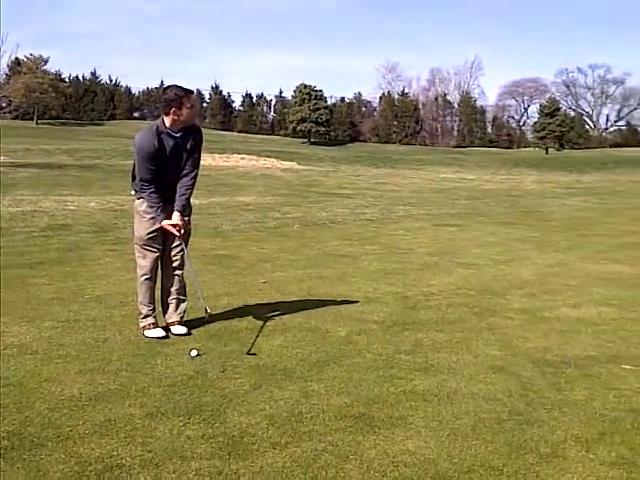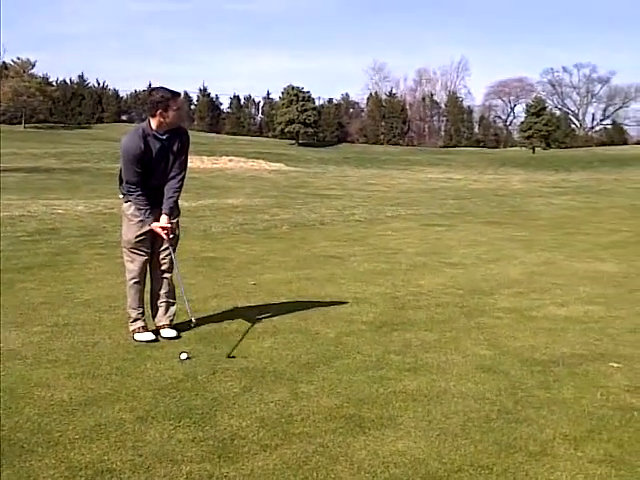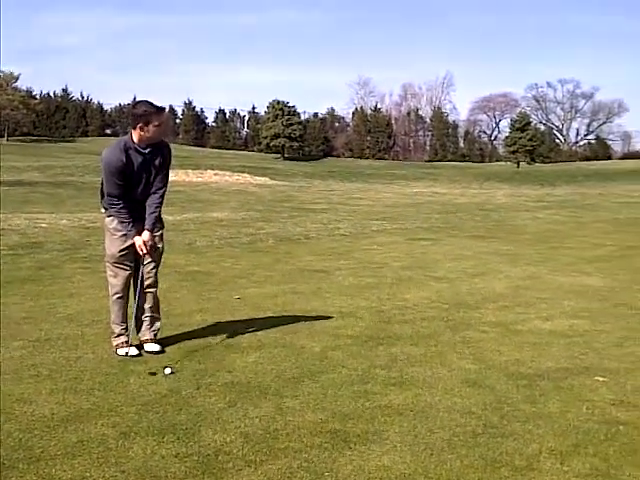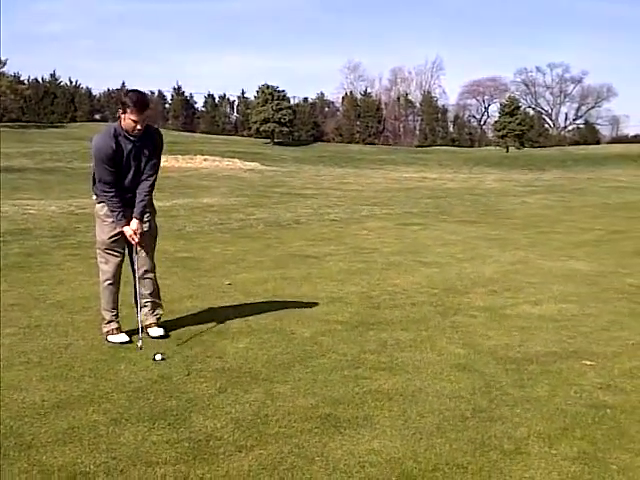
dt=0.3s
person 1, frame 1
left shoulder: (194, 134)
right shoulder: (146, 139)
left elbow: (188, 175)
right elbow: (147, 184)
left wrist: (178, 211)
right wrist: (161, 218)
left hip: (178, 203)
right hip: (149, 203)
left knee: (176, 263)
right knee: (148, 264)
left ankle: (174, 316)
right ankle: (147, 319)
person 1, frame 2
left shoulder: (180, 136)
right shoulder: (133, 141)
left elbow: (176, 178)
right elbow: (134, 187)
left wrist: (166, 214)
right wrist: (150, 221)
left hip: (166, 207)
right hip: (138, 206)
left knee: (164, 266)
right knee: (136, 267)
left ankle: (164, 319)
right ankle: (137, 323)
person 1, frame 3
left shoulder: (162, 150)
right shoulder: (114, 155)
left elbow: (157, 192)
right elbow: (115, 200)
left wrist: (148, 229)
right wrist: (133, 234)
left hip: (149, 220)
right hip: (120, 220)
left knee: (149, 280)
right knee: (120, 281)
left ankle: (148, 333)
right ankle: (120, 338)
person 1, frame 4
left shoulder: (154, 137)
right shoulder: (104, 142)
left elbow: (148, 180)
right elbow: (107, 187)
left wrist: (137, 217)
right wrist: (123, 223)
left hip: (141, 206)
right hip: (110, 208)
left knee: (146, 265)
right knee: (110, 268)
left ankle: (150, 318)
right ankle: (110, 324)
